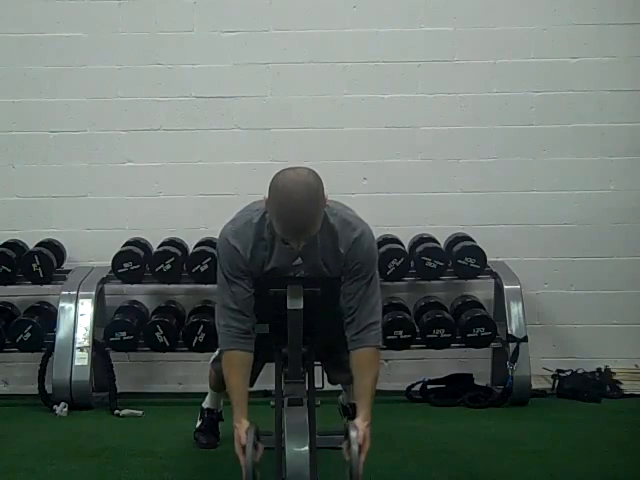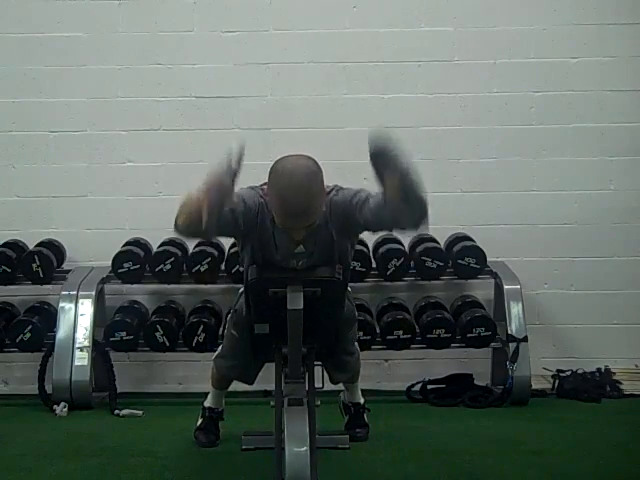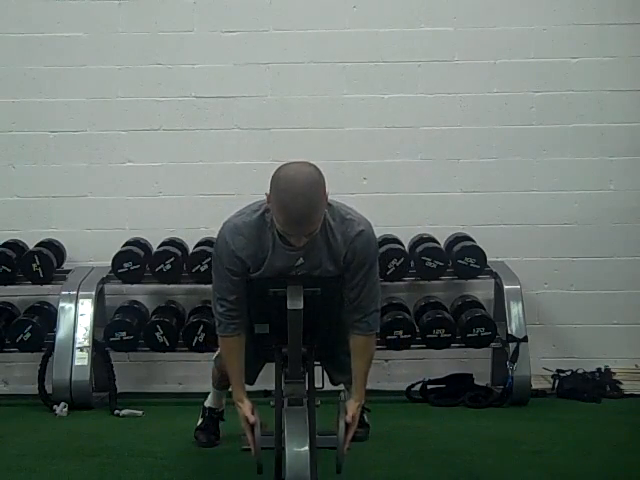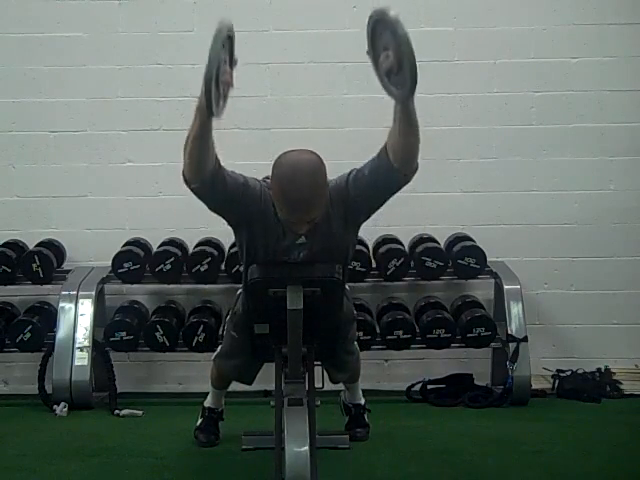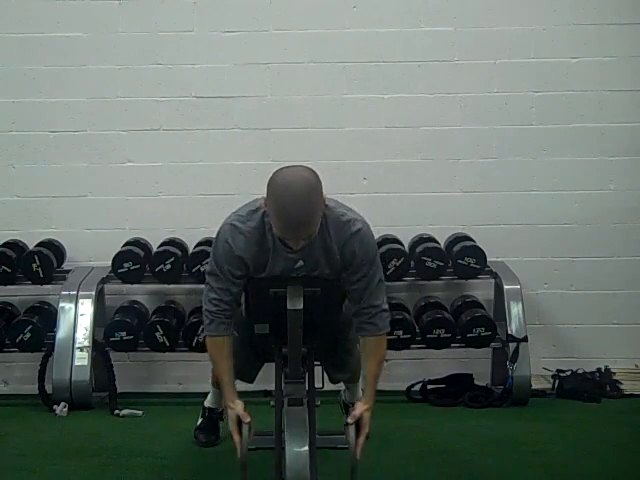
dt=1s
person 1, frame 1
left shoulder: (354, 235)
right shoulder: (238, 236)
left elbow: (365, 324)
right elbow: (234, 329)
left wrist: (364, 415)
right wrist: (240, 418)
right hip: (258, 306)
right knee: (228, 362)
left ankle: (350, 404)
right ankle: (212, 407)
person 1, frame 2
left shoulder: (344, 204)
right shoulder: (249, 205)
left elbow: (412, 213)
right elbow: (185, 224)
left wrist: (401, 187)
right wrist: (205, 202)
left knee: (346, 362)
right knee: (230, 361)
left ankle: (353, 402)
right ankle: (212, 406)
person 1, frame 3
left shoulder: (356, 234)
right shoulder: (236, 235)
left elbow: (363, 318)
right elbow: (229, 317)
left wrist: (357, 396)
right wrist: (240, 396)
left knee: (347, 361)
right knee: (230, 360)
left ankle: (351, 399)
right ankle: (213, 406)
person 1, frame 4
left shoulder: (346, 199)
right shoulder: (249, 202)
left elbow: (402, 167)
right elbow: (197, 177)
left wrist: (404, 100)
right wrist: (205, 109)
left knee: (346, 366)
right knee: (228, 365)
left ankle: (354, 401)
right ankle: (213, 405)
person 1, frame 5
left shoulder: (354, 233)
right shoulder: (235, 235)
left elbow: (372, 316)
right elbow: (218, 317)
left wrist: (367, 398)
right wrist: (231, 398)
left knee: (347, 362)
right knee: (231, 358)
left ankle: (350, 399)
right ankle: (212, 406)
